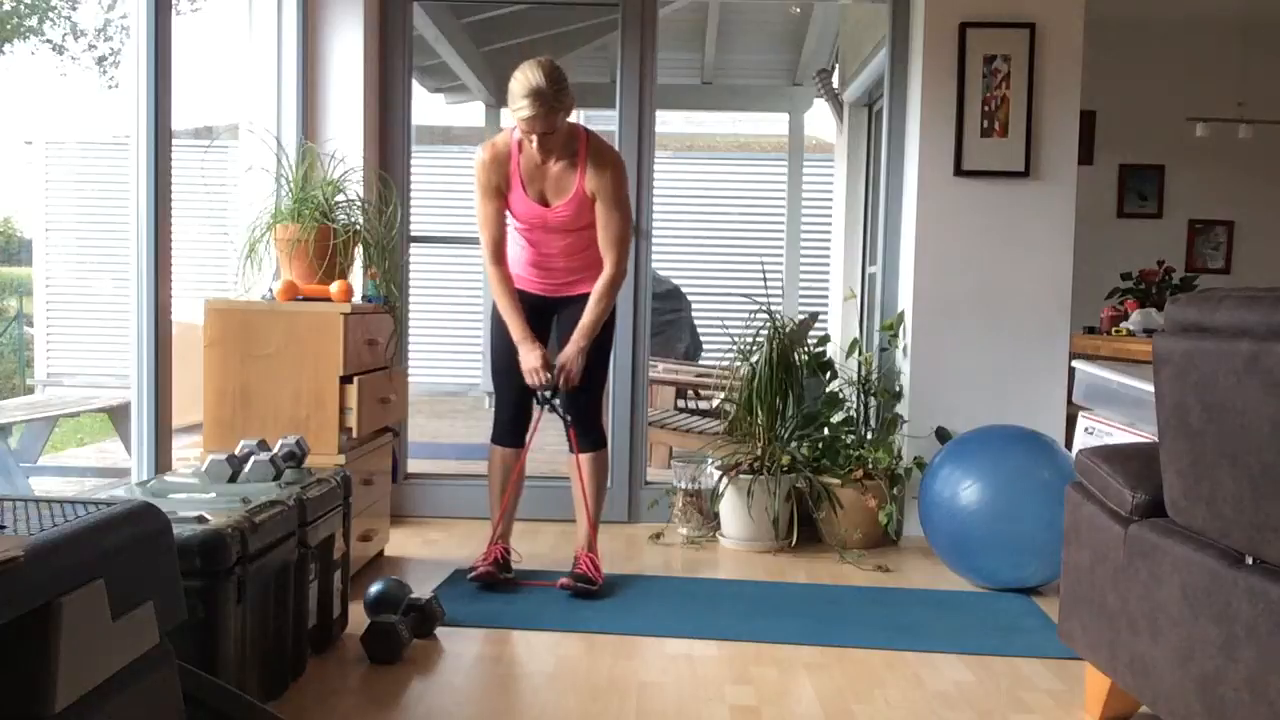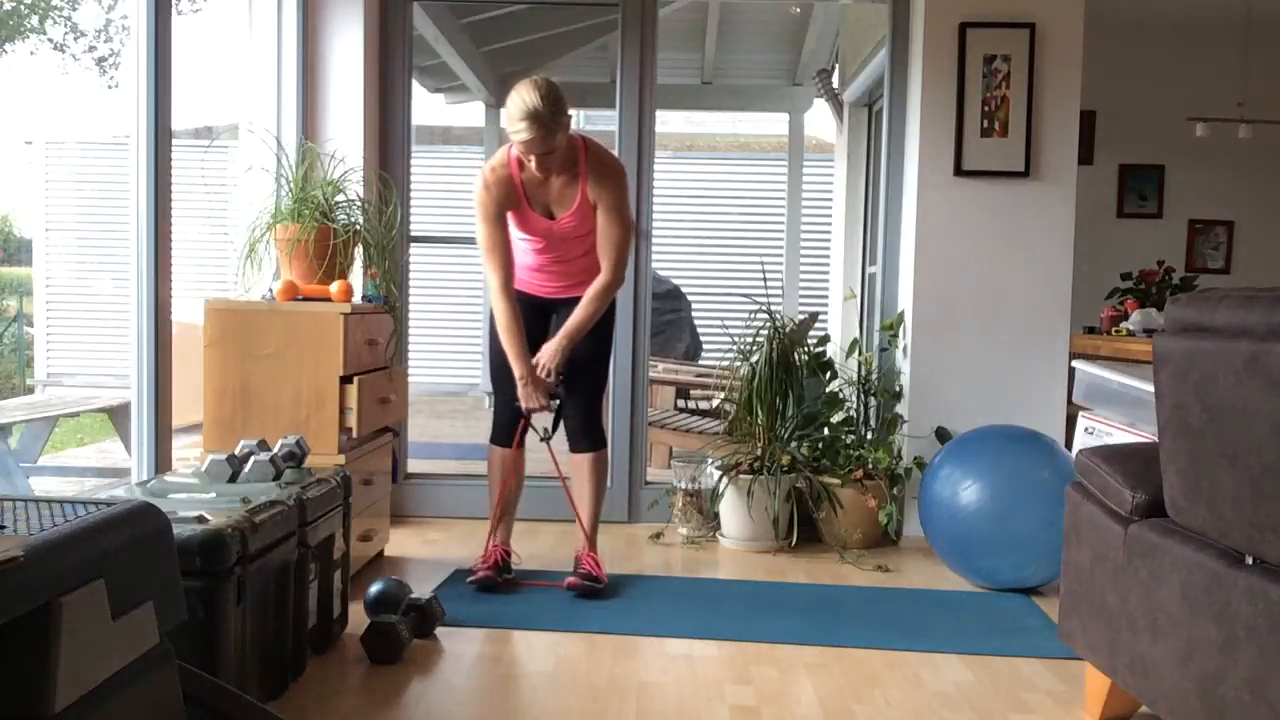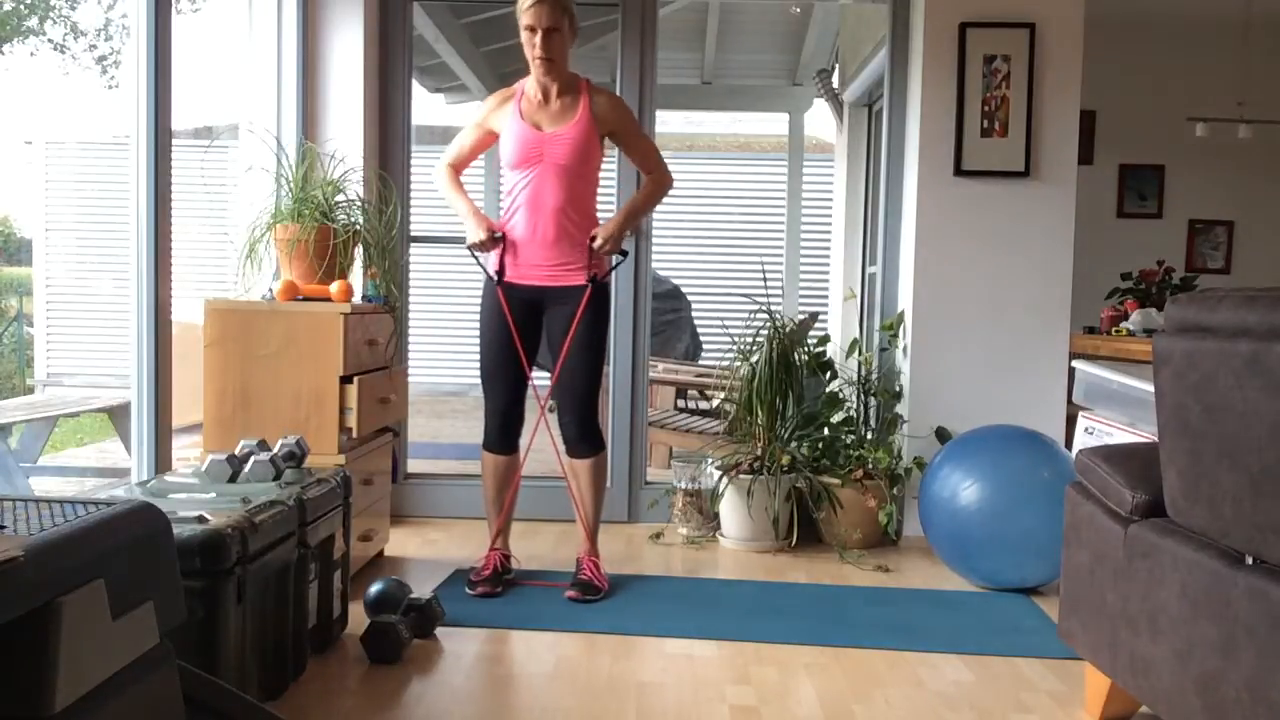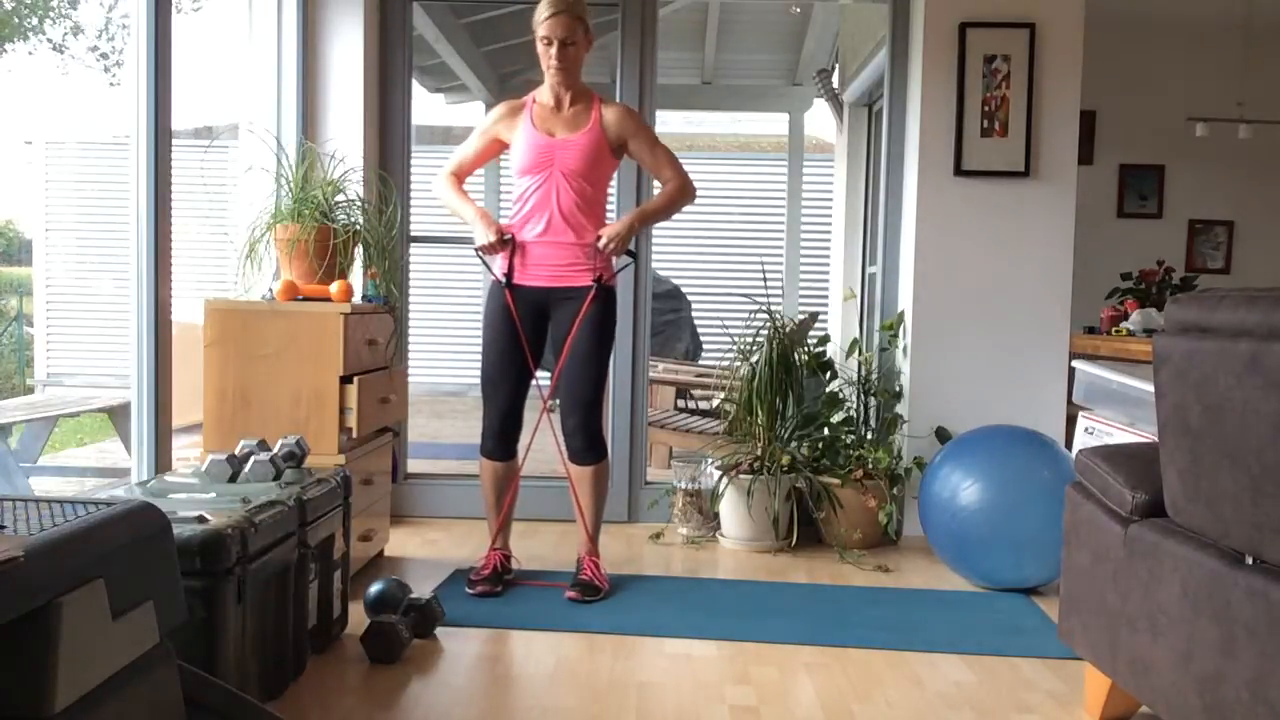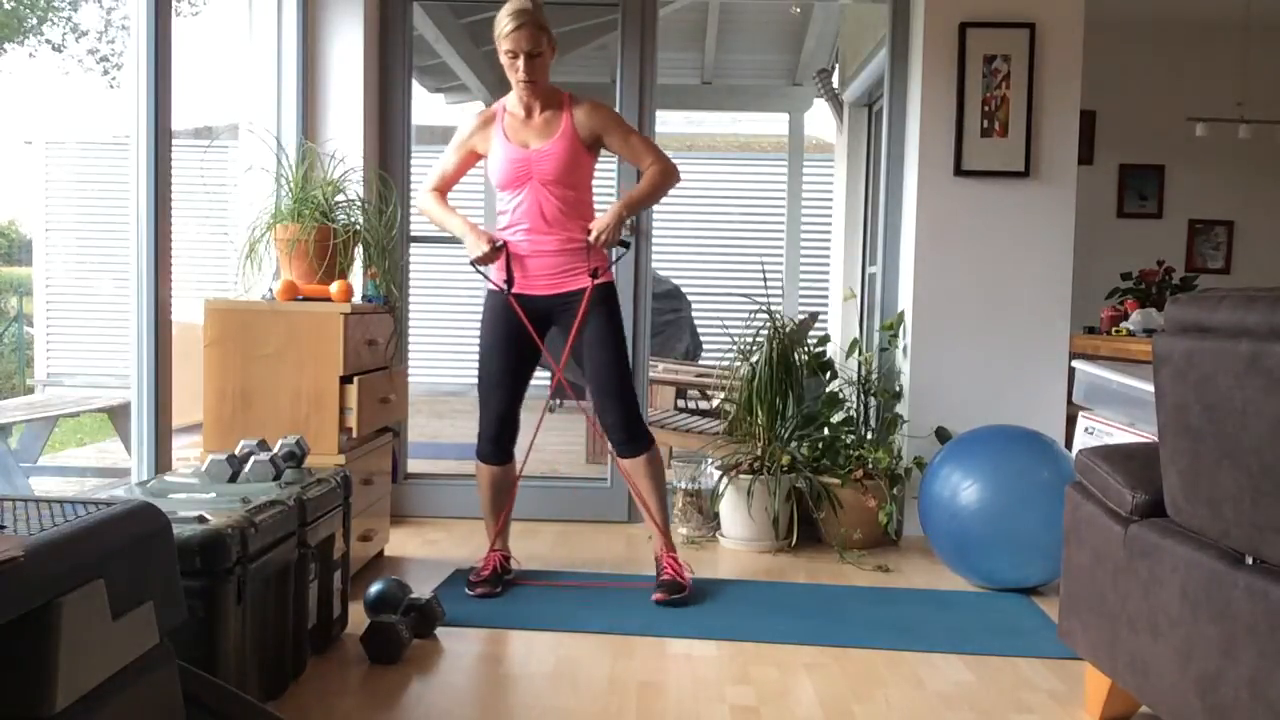
dt=1s
person 1, frame 1
left shoulder: (602, 163)
right shoulder: (494, 159)
left elbow: (614, 265)
right elbow: (494, 258)
left wrist: (579, 344)
right wrist: (524, 341)
left hip: (584, 295)
right hip: (520, 293)
left knee: (583, 415)
right knee: (509, 414)
left ankle: (587, 551)
right ankle: (498, 546)
person 1, frame 2
left shoulder: (603, 170)
right shoulder: (496, 178)
left elbow: (612, 270)
right elbow: (500, 286)
left wrist: (561, 343)
right wrist: (523, 374)
left hip: (585, 297)
right hip: (523, 293)
left knee: (582, 417)
right knee: (509, 414)
left ankle: (589, 552)
right ankle: (499, 548)
person 1, frame 3
left shoulder: (601, 105)
right shoulder: (501, 106)
left elbow: (659, 174)
right elbow: (448, 167)
left wrist: (623, 221)
right wrist: (471, 216)
left hip: (578, 284)
right hip: (510, 281)
left knee: (579, 419)
right knee: (501, 415)
left ankle: (589, 555)
right ankle: (497, 550)
person 1, frame 4
left shoulder: (614, 118)
right shoulder: (510, 116)
left elbow: (680, 185)
right elbow: (447, 178)
left wrist: (632, 221)
right wrist: (479, 218)
left hip: (585, 287)
right hip: (516, 282)
left knee: (581, 421)
right knee: (499, 418)
left ankle: (589, 556)
right ankle: (498, 551)
person 1, frame 5
left shoulder: (586, 116)
right shoulder: (484, 126)
left elbow: (663, 169)
right elbow: (428, 194)
left wrist: (621, 210)
right wrist: (468, 231)
left hip: (584, 286)
right hip: (513, 291)
left knee: (621, 418)
right knee: (495, 425)
left ankle: (666, 553)
right ankle: (497, 551)
